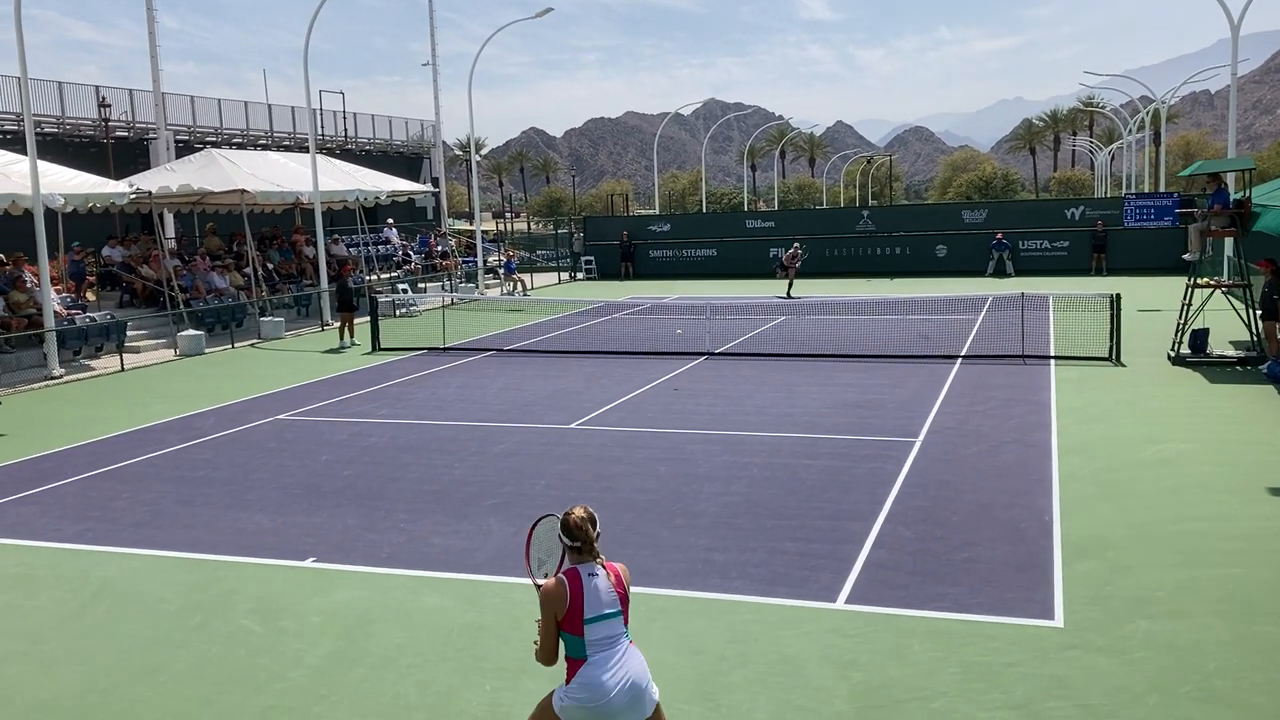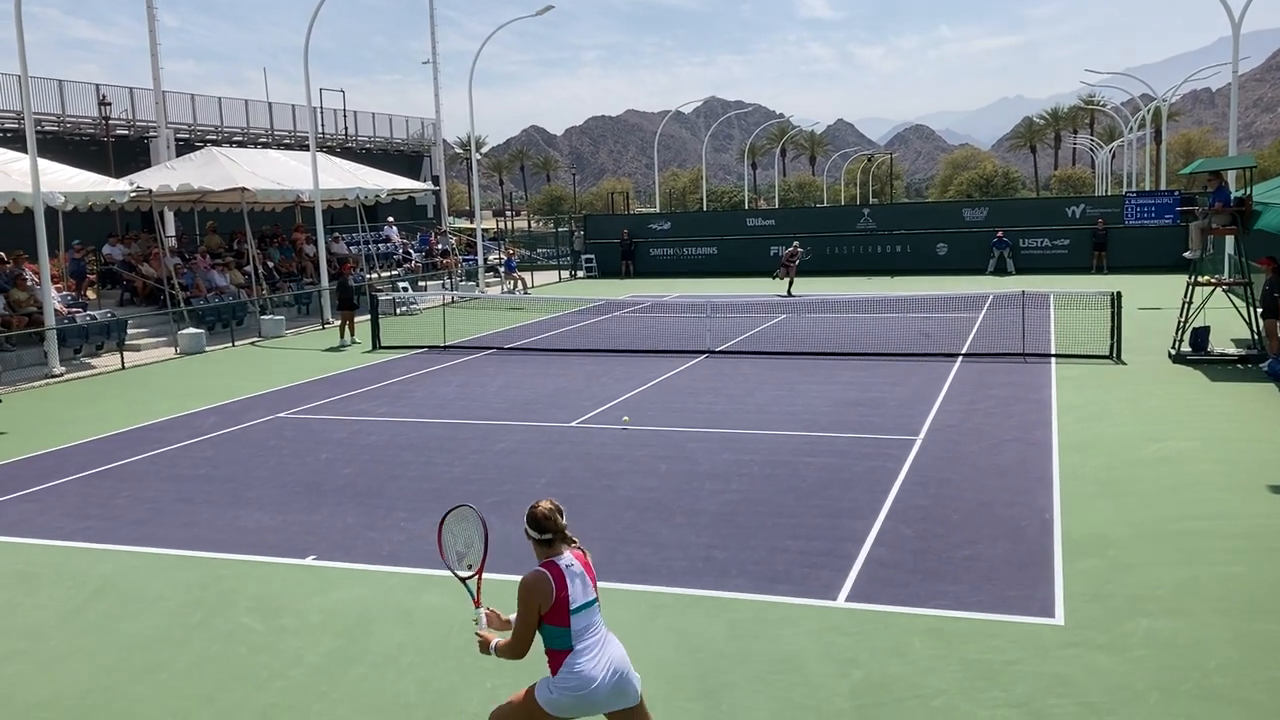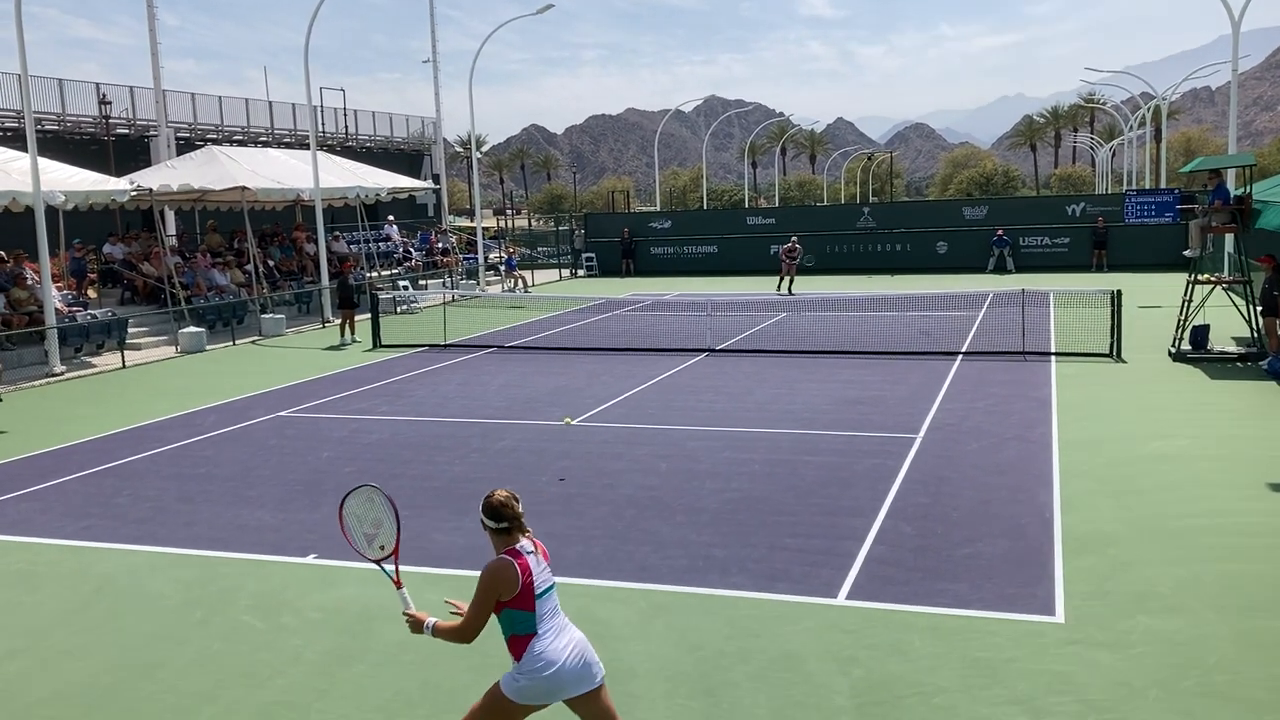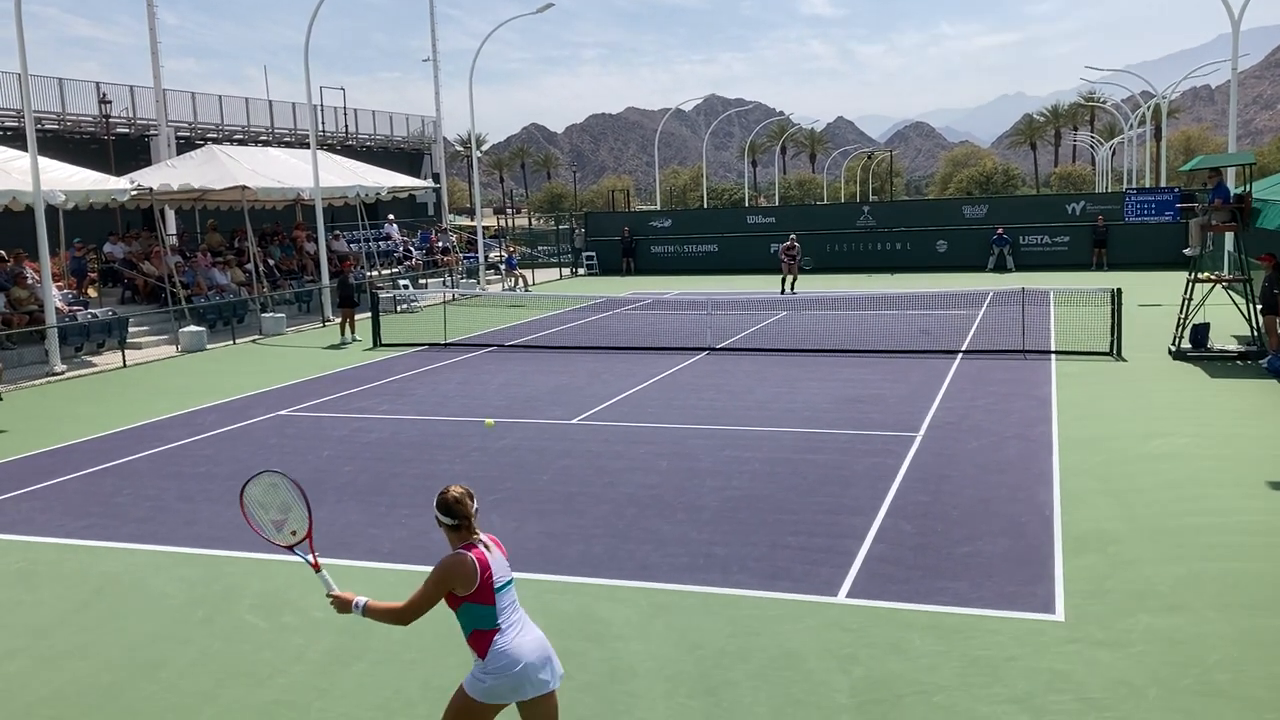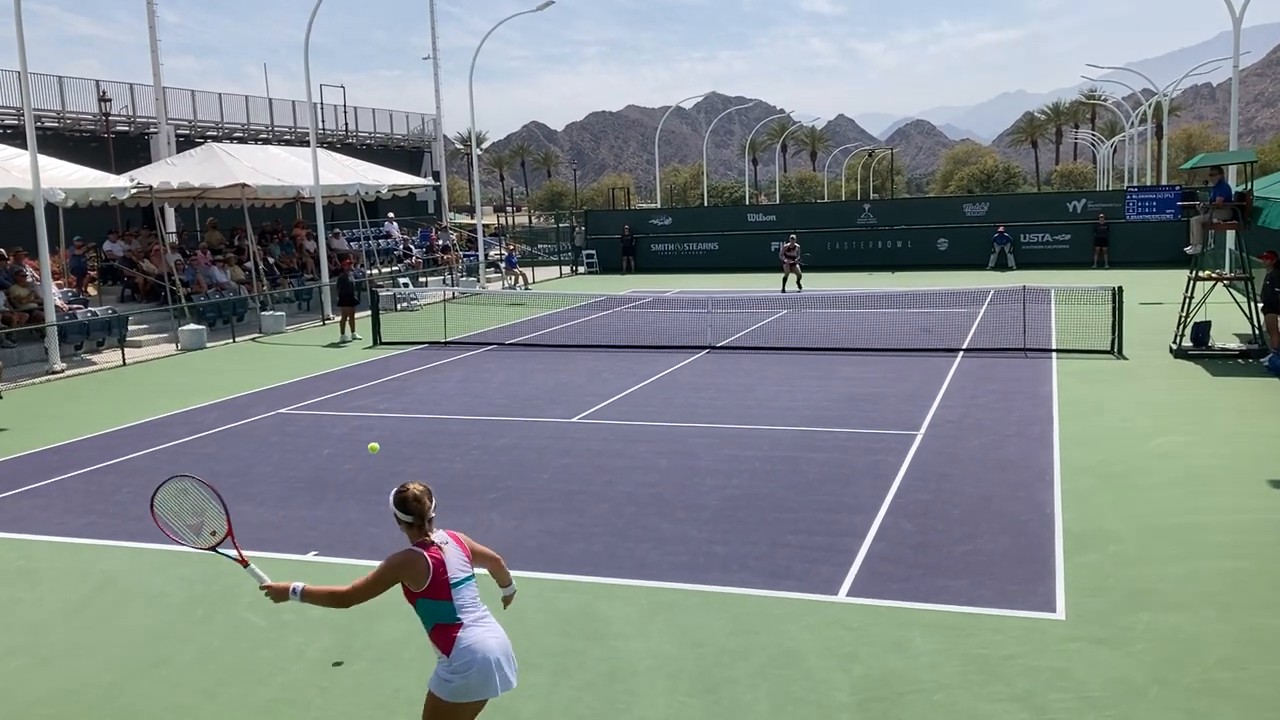
dt=0.1s
person 1, frame 1
left shoulder: (554, 589)
right shoulder: (619, 573)
left elbow: (547, 658)
left wrist: (543, 646)
left hip: (585, 692)
right hip: (634, 685)
person 1, frame 2
left shoulder: (535, 582)
right shoulder: (582, 559)
left elbow: (518, 650)
left wrist: (492, 644)
right wrist: (514, 621)
left hip: (575, 688)
right hip: (618, 671)
person 1, frame 3
left shoulder: (498, 569)
right shoulder: (536, 547)
left elbow: (466, 634)
left wrist: (428, 624)
right wrist: (472, 611)
left hip: (540, 671)
right hip: (579, 655)
person 1, frame 4
left shoulder: (455, 565)
right shoulder: (492, 544)
left elbow: (405, 615)
left wrist: (356, 604)
left hip: (504, 665)
right hip: (537, 653)
person 1, frame 5
left shoulder: (408, 560)
right shoulder: (456, 540)
left elbow: (346, 597)
right elbow: (495, 561)
left wrist: (294, 591)
right wrist: (508, 589)
left hip: (466, 658)
right hip: (497, 647)
